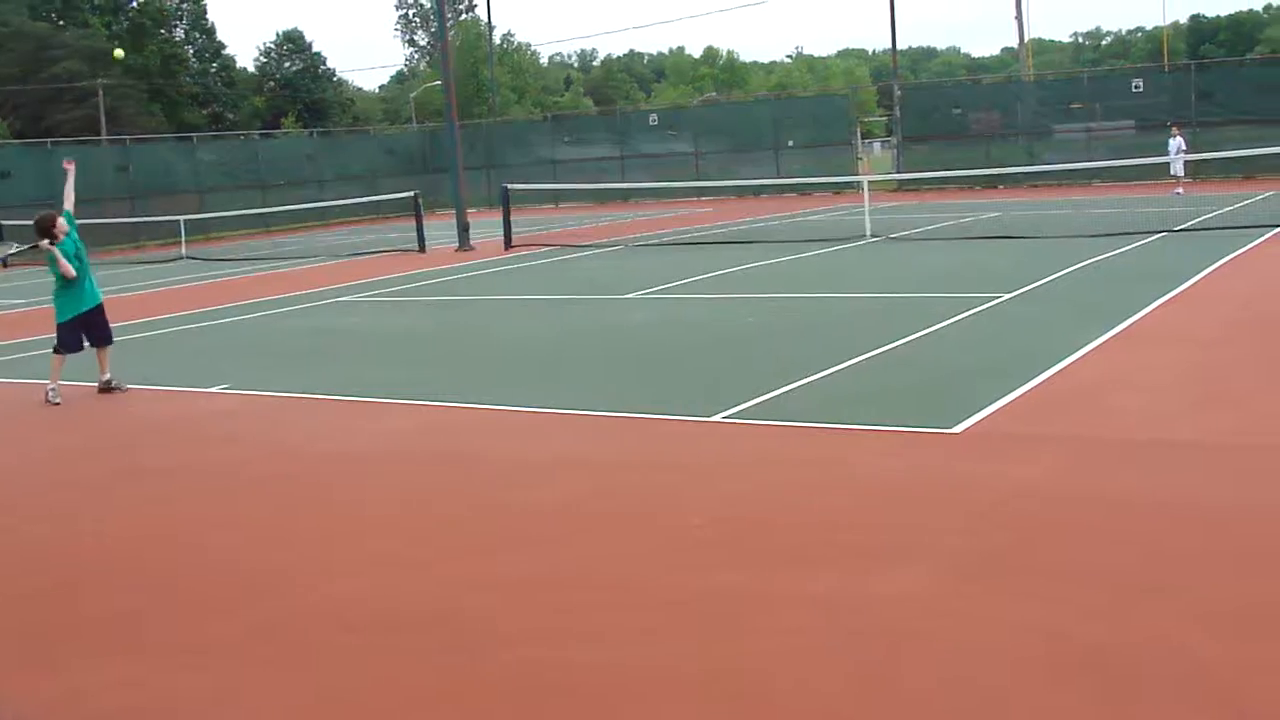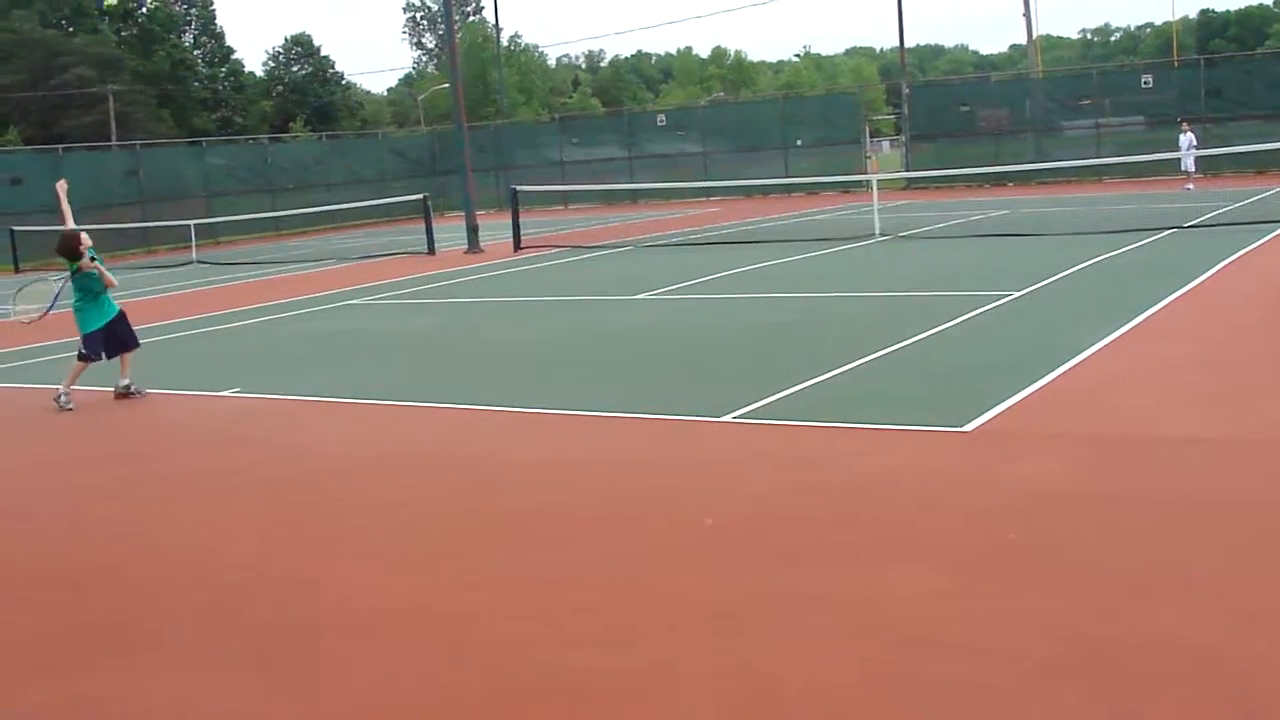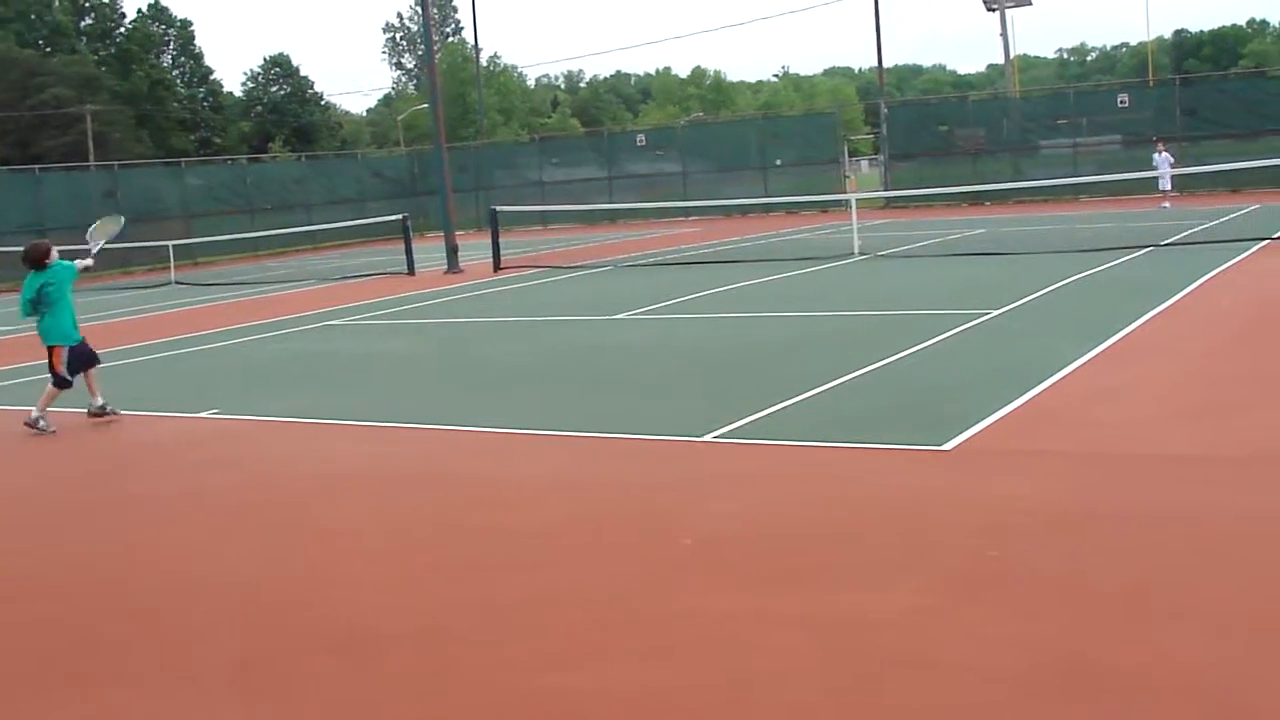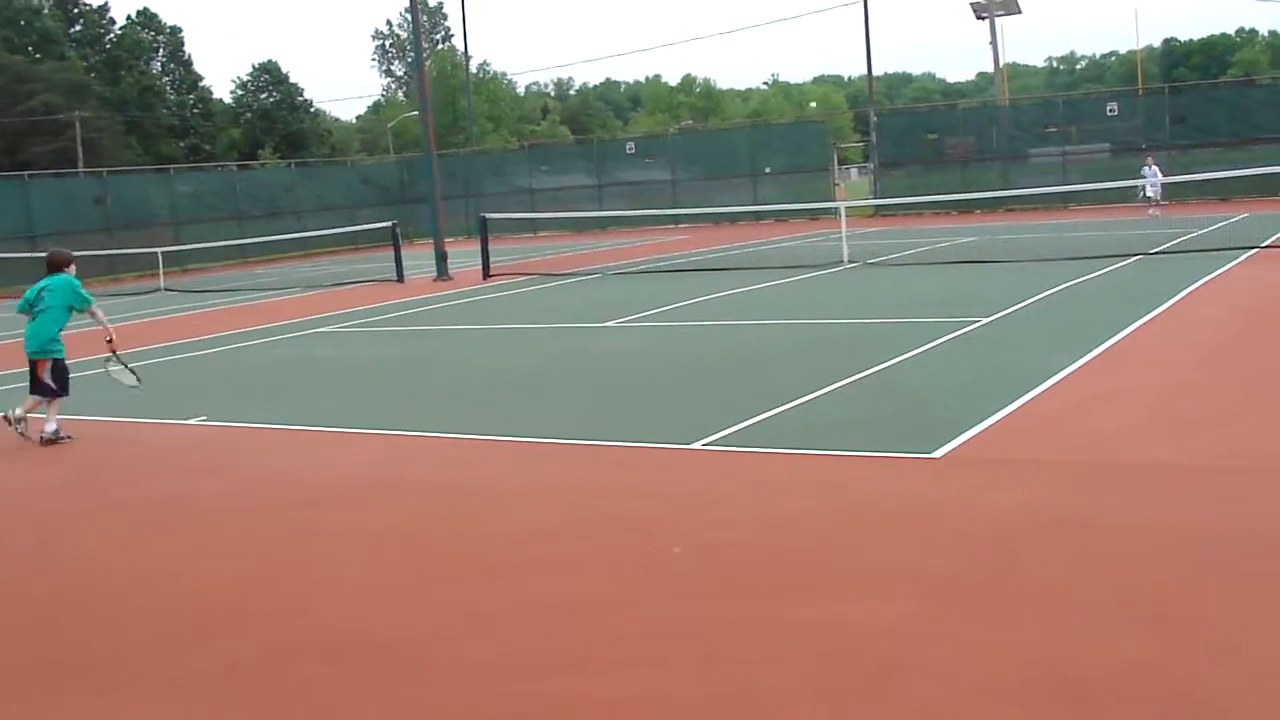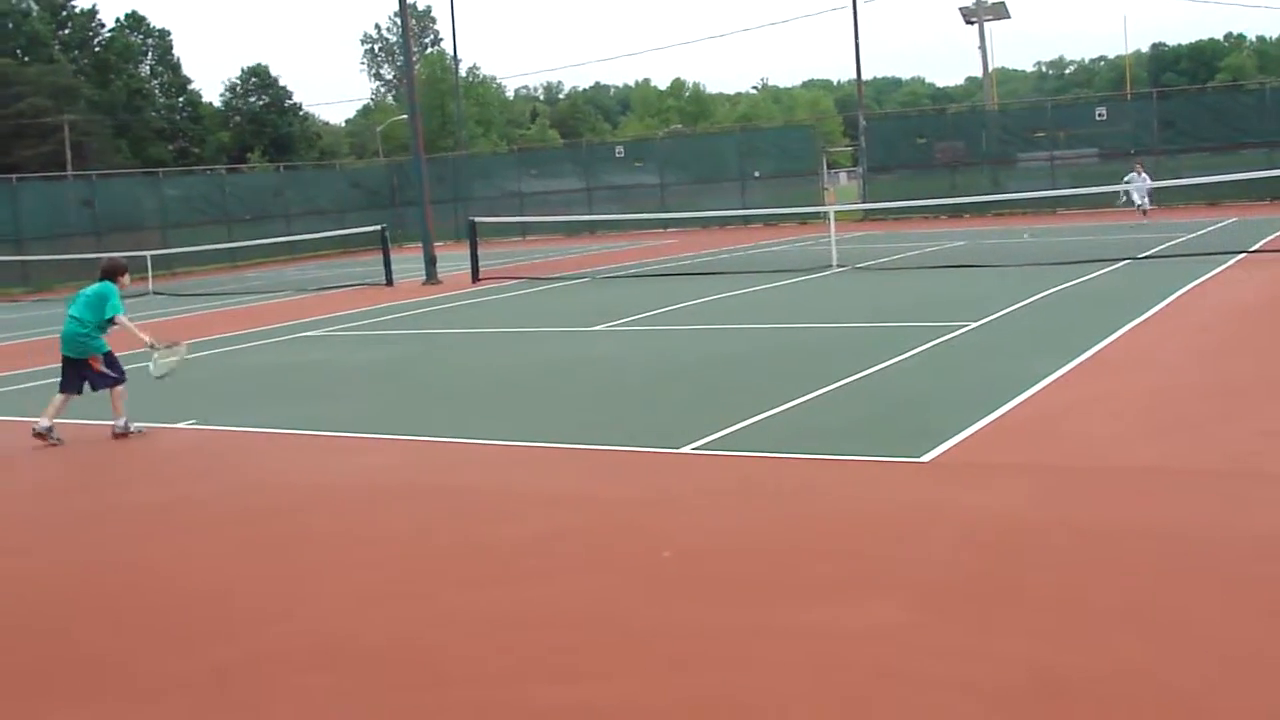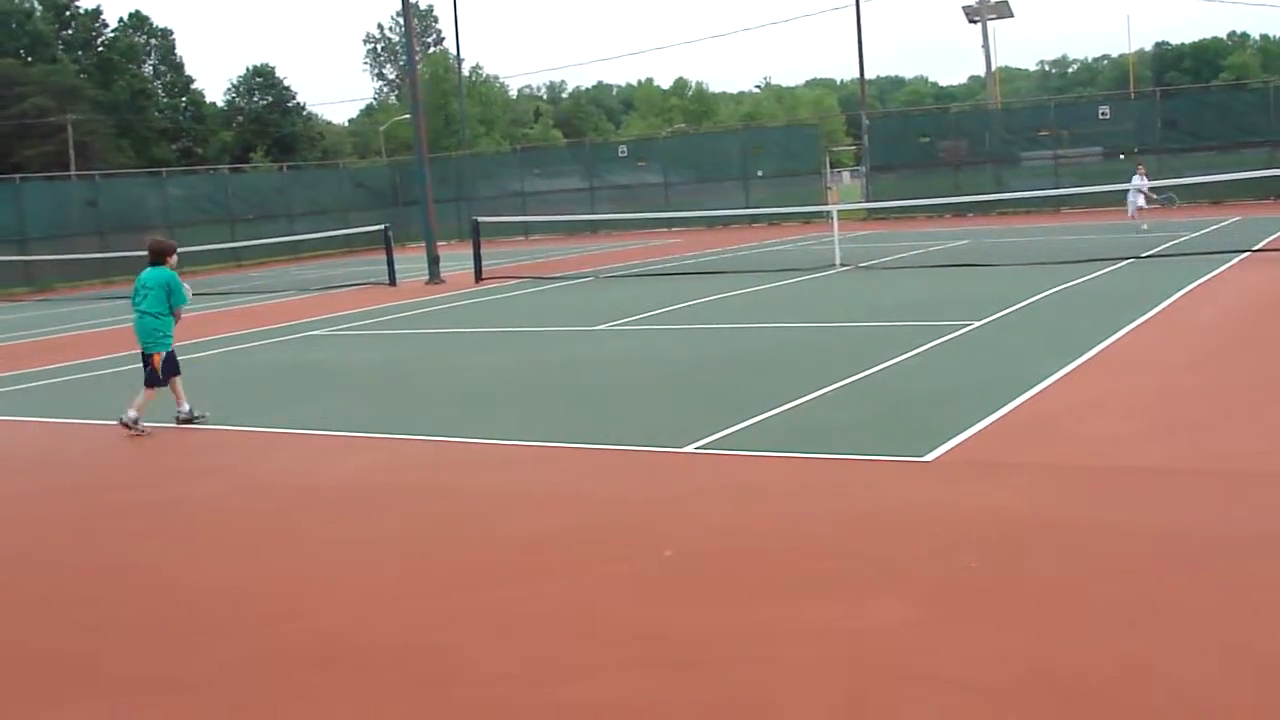
dt=0.5s
person 1, frame 1
left shoulder: (70, 231)
right shoulder: (54, 252)
left elbow: (68, 200)
right elbow: (71, 274)
left wrist: (70, 173)
right wrist: (54, 251)
left hip: (90, 298)
right hip: (69, 305)
left knee: (103, 340)
right knee: (63, 347)
left ankle: (105, 380)
right ankle: (52, 388)
person 1, frame 2
left shoulder: (77, 254)
right shoulder: (85, 271)
left elbow: (68, 221)
right elbow: (112, 284)
left wrist: (62, 195)
right wrist: (98, 269)
left hip: (108, 309)
right hip: (92, 315)
left knee: (129, 344)
right knee: (87, 355)
left ankle: (123, 385)
right ankle: (63, 391)
person 1, frame 3
left shoulder: (31, 280)
right shoulder: (60, 269)
left elbow: (28, 312)
right elbow: (79, 265)
right wrist: (88, 261)
right hip: (59, 334)
left knee: (89, 360)
right knee: (61, 379)
left ankle: (97, 404)
right ankle: (36, 416)
person 1, frame 4
left shoulder: (40, 284)
right shoulder: (69, 283)
left elbow: (22, 308)
right elbow: (90, 308)
right wrist: (107, 327)
left hip: (34, 340)
right hip: (46, 341)
left knee: (54, 387)
right knee: (53, 388)
left ankle: (50, 430)
right ankle: (17, 415)
person 1, frame 5
left shoulder: (92, 289)
right shoulder: (110, 290)
left elbow: (79, 312)
right elbow: (118, 317)
right wrist: (140, 334)
left hip: (70, 338)
right hip: (85, 339)
left knee: (69, 387)
right knee: (116, 377)
left ankle: (44, 425)
right ankle: (120, 425)
person 1, frame 6
left shoulder: (143, 275)
right shoulder: (170, 276)
left elbow: (136, 303)
right elbow: (177, 309)
right wrist: (175, 318)
left hip: (144, 328)
right hip: (158, 331)
left knee: (169, 372)
right knee: (156, 380)
left ankle: (184, 411)
right ankle: (131, 417)
